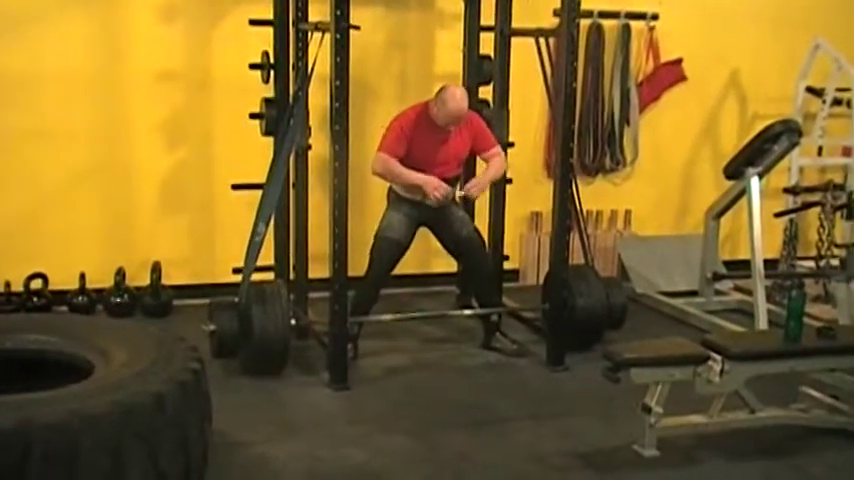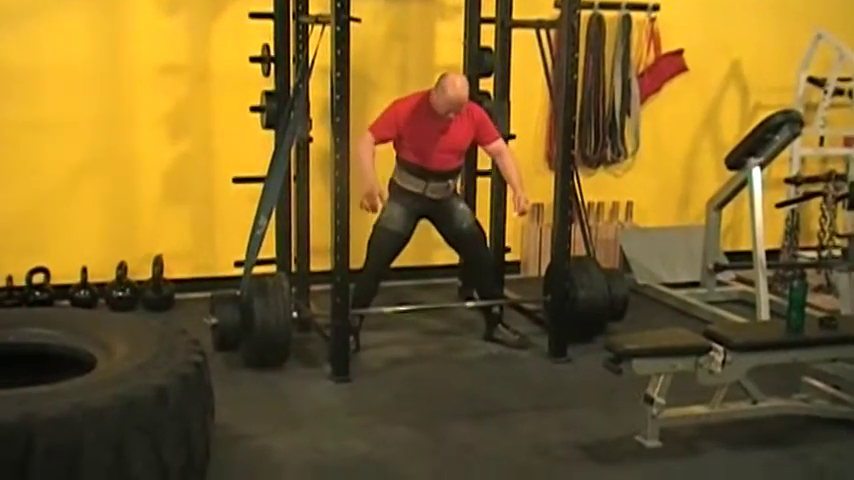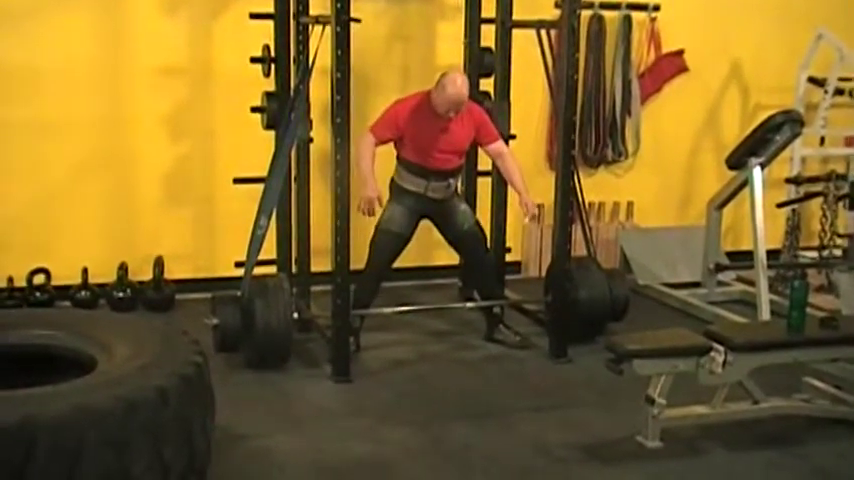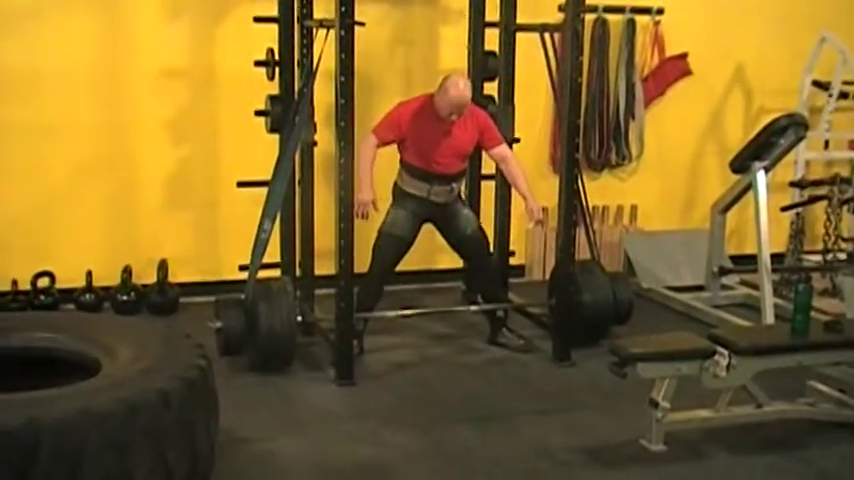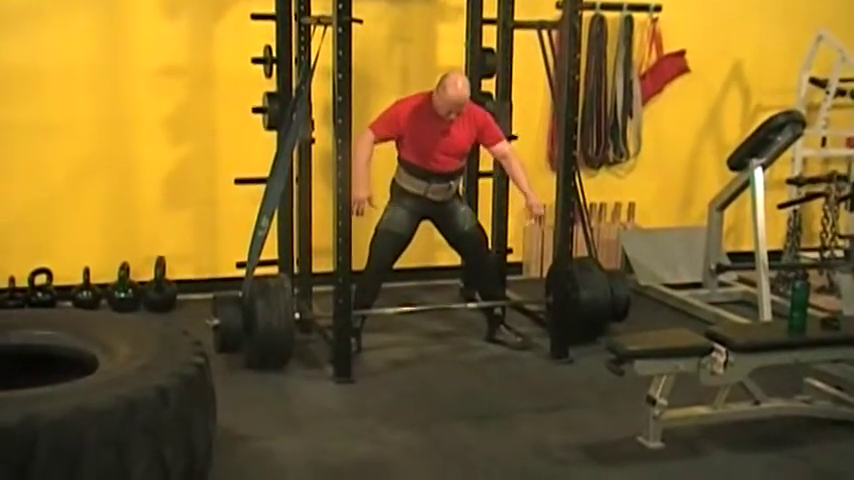
dt=0.4s
person 1, frame 1
left shoulder: (472, 122)
right shoulder: (408, 121)
left elbow: (498, 158)
right elbow: (379, 164)
left wrist: (484, 179)
right wrist: (422, 180)
left hip: (446, 203)
right hip: (406, 202)
left knee: (480, 261)
right knee: (378, 267)
left ankle: (492, 330)
right ankle: (349, 335)
person 1, frame 2
left shoulder: (474, 115)
right shoulder: (405, 109)
left elbow: (500, 151)
right elbow: (366, 141)
left wrist: (517, 188)
right wrist: (370, 182)
left hip: (447, 195)
right hip: (406, 193)
left knee: (480, 253)
right knee: (377, 259)
left ankle: (495, 323)
right ankle: (351, 327)
person 1, frame 3
left shoulder: (475, 115)
right shoulder: (405, 109)
left elbow: (501, 153)
right elbow: (368, 142)
left wrist: (522, 192)
right wrist: (369, 185)
left hip: (447, 195)
right hip: (407, 193)
left knee: (479, 254)
right knee: (379, 260)
left ankle: (496, 323)
right ankle: (352, 328)
person 1, frame 4
left shoulder: (478, 118)
right shoulder: (408, 112)
left elbow: (505, 157)
right elbow: (369, 143)
left wrist: (529, 197)
right wrist: (364, 187)
left hip: (451, 200)
right hip: (410, 198)
left knee: (482, 258)
right knee: (382, 263)
left ankle: (499, 327)
right ankle: (355, 331)
person 1, frame 5
left shoulder: (477, 117)
right shoulder: (407, 110)
left elbow: (506, 153)
right elbow: (366, 139)
left wrist: (529, 194)
right wrist: (361, 184)
left hip: (449, 197)
right hip: (408, 195)
left knee: (481, 255)
right knee: (379, 260)
left ankle: (497, 324)
right ankle: (353, 329)
